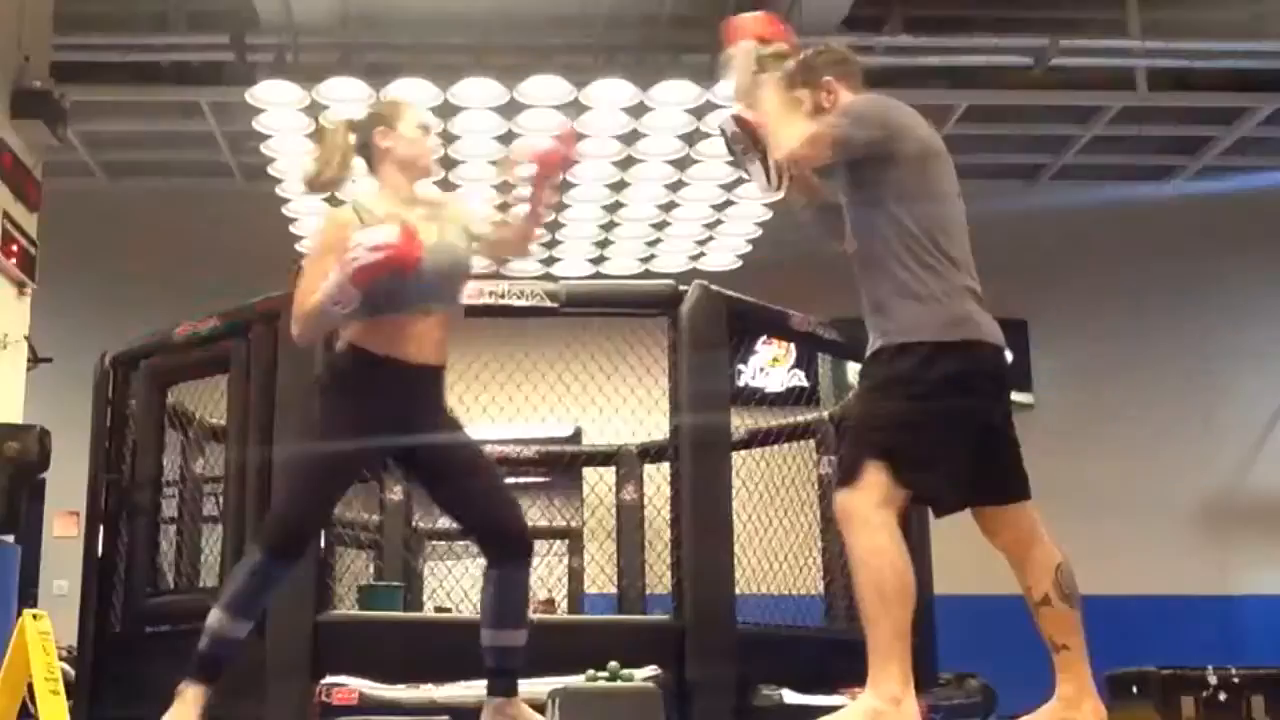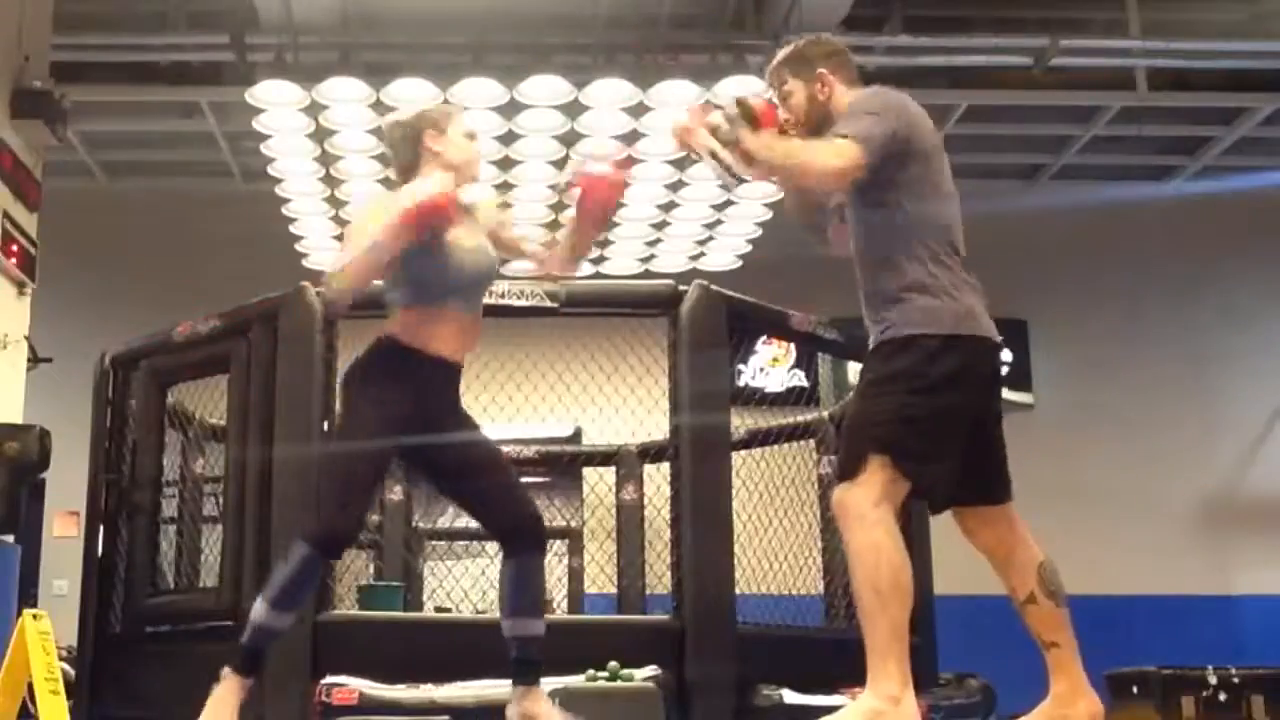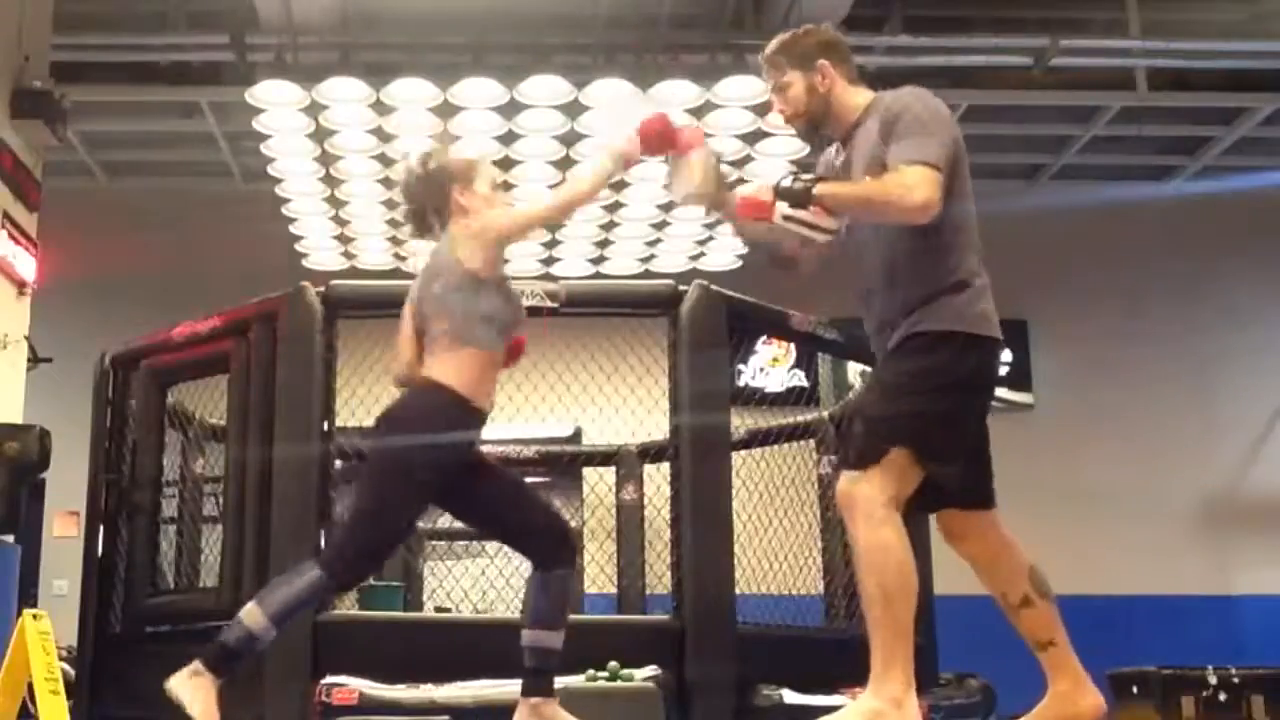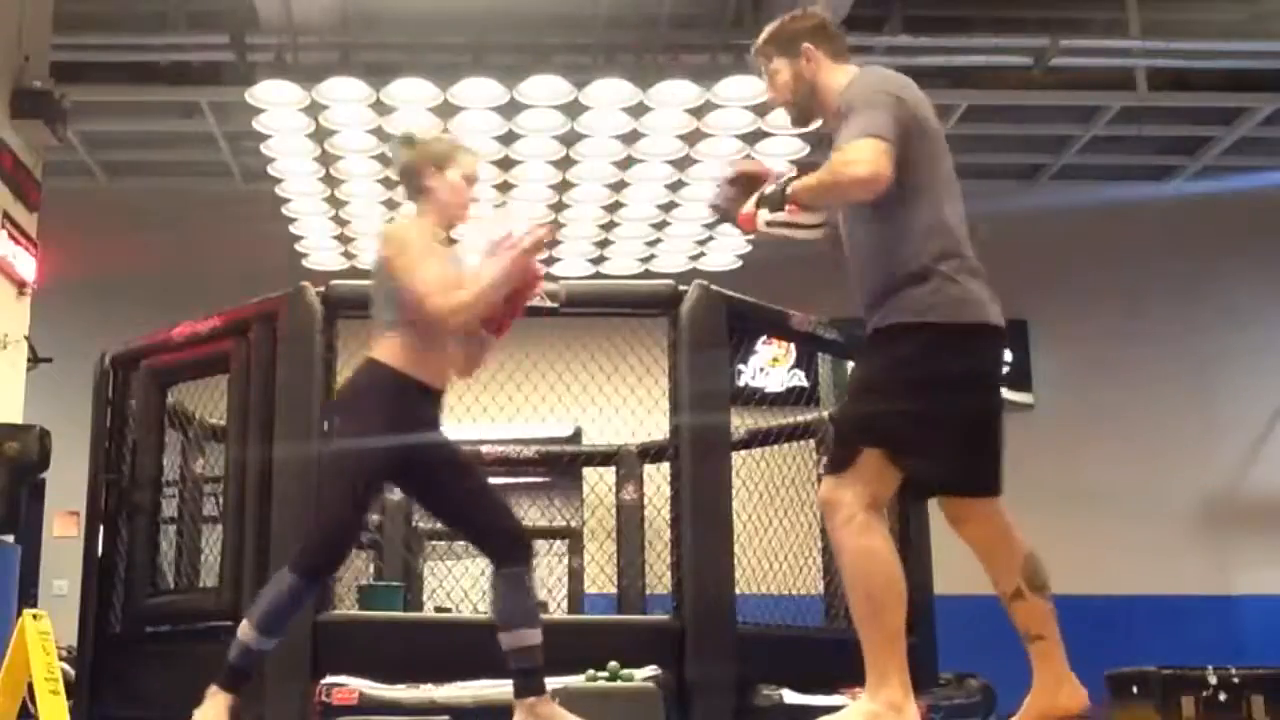
dt=0.2s
person 1, frame 1
left shoulder: (878, 114)
right shoulder: (883, 148)
left elbow: (792, 150)
right elbow: (853, 230)
left wrist: (758, 78)
right wrist: (761, 136)
left hip: (930, 343)
right hip: (969, 344)
left knee: (862, 500)
right knee: (1009, 519)
person 1, frame 2
left shoulder: (879, 106)
right shoulder: (863, 137)
left elbow: (826, 169)
right elbow: (843, 221)
left wrist: (745, 143)
right wrist: (759, 152)
left hip: (928, 335)
right hip: (944, 344)
left knee: (860, 499)
right knee: (990, 519)
person 1, frame 3
left shoulder: (908, 109)
right shoulder: (841, 154)
left elbow: (916, 200)
right elbow: (802, 250)
left wrist: (810, 193)
right wrist: (725, 196)
left hip: (943, 335)
right hip: (920, 347)
left knee: (864, 494)
right knee: (968, 526)
person 1, frame 4
left shoulder: (871, 88)
right shoulder: (865, 107)
left elbow: (866, 175)
right elbow: (861, 212)
left wrist: (790, 189)
right wrist: (777, 193)
left hip: (930, 321)
right hip: (951, 328)
left knee: (848, 496)
right knee: (973, 512)
person 2, frame 1
left shoulder: (439, 212)
right shoulder: (348, 222)
left elbow: (511, 245)
right elbow: (303, 330)
left wrist: (543, 185)
right wrist: (349, 278)
left hip: (423, 410)
right hip: (351, 402)
left knee: (510, 541)
right knee: (285, 542)
person 2, frame 2
left shoulder: (475, 217)
right shoulder: (400, 206)
left elbow: (556, 261)
right elbow: (340, 289)
left wrist: (589, 221)
right wrist: (401, 226)
left hip: (437, 402)
right hip: (384, 387)
left knee: (523, 532)
right knee: (331, 534)
person 2, frame 3
left shoulder: (449, 267)
right shoulder: (474, 237)
right elbow: (560, 203)
left wrist: (487, 350)
right wrist: (619, 154)
left hip: (451, 441)
right hip: (419, 431)
left knee: (555, 546)
right knee: (348, 561)
person 2, frame 4
left shoulder: (444, 256)
right shoulder: (406, 234)
left elbow: (464, 358)
right elbow: (450, 313)
left wrist: (504, 298)
right wrist: (512, 260)
left hip: (419, 425)
right hip: (375, 409)
left knee: (511, 543)
right knee: (321, 555)
